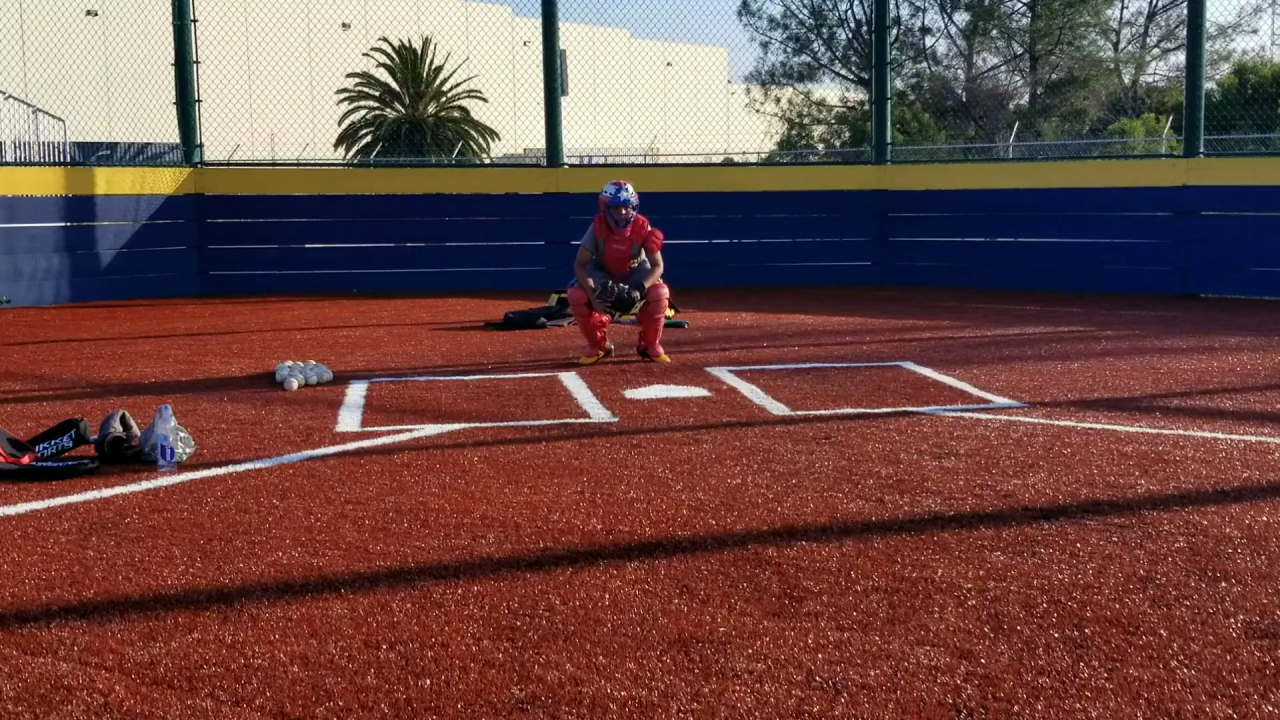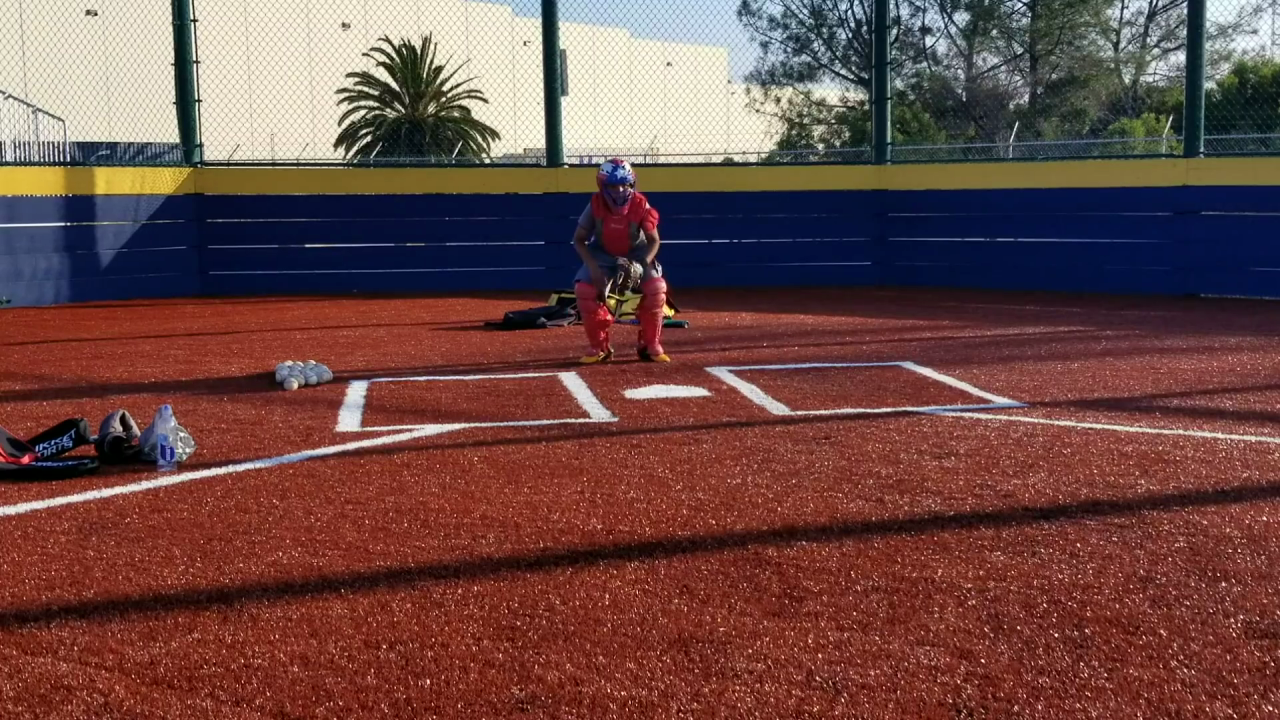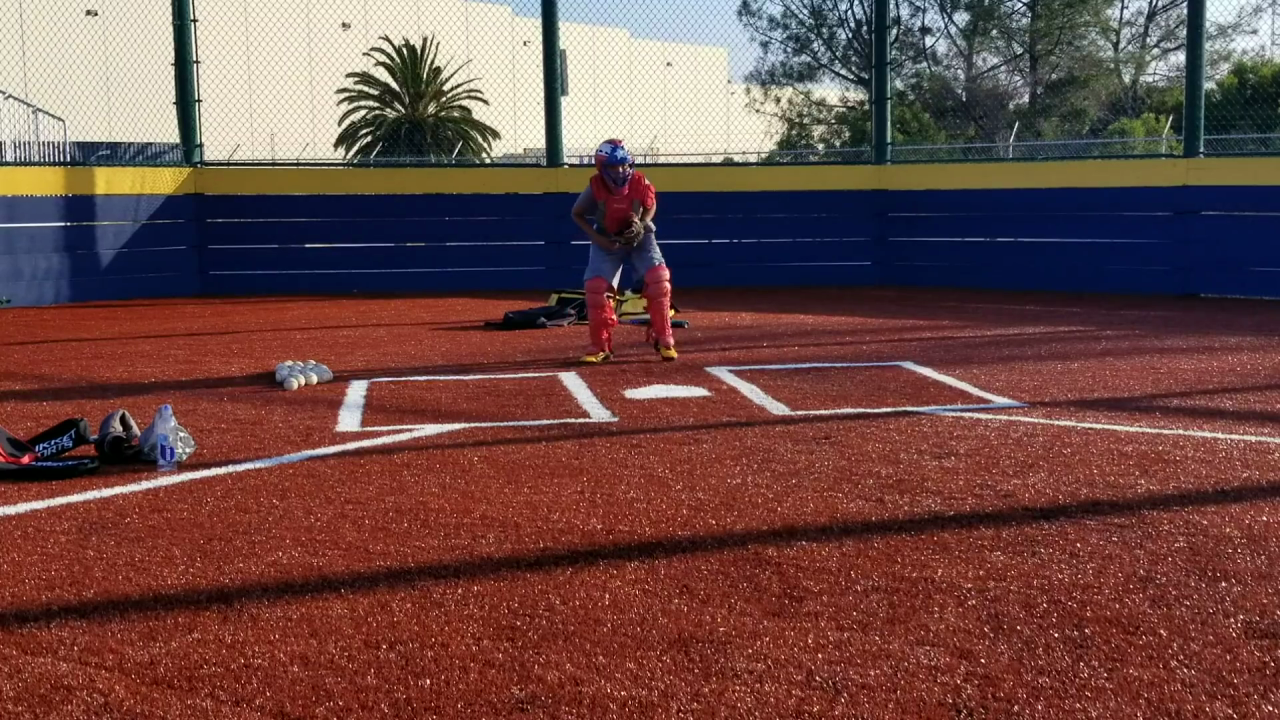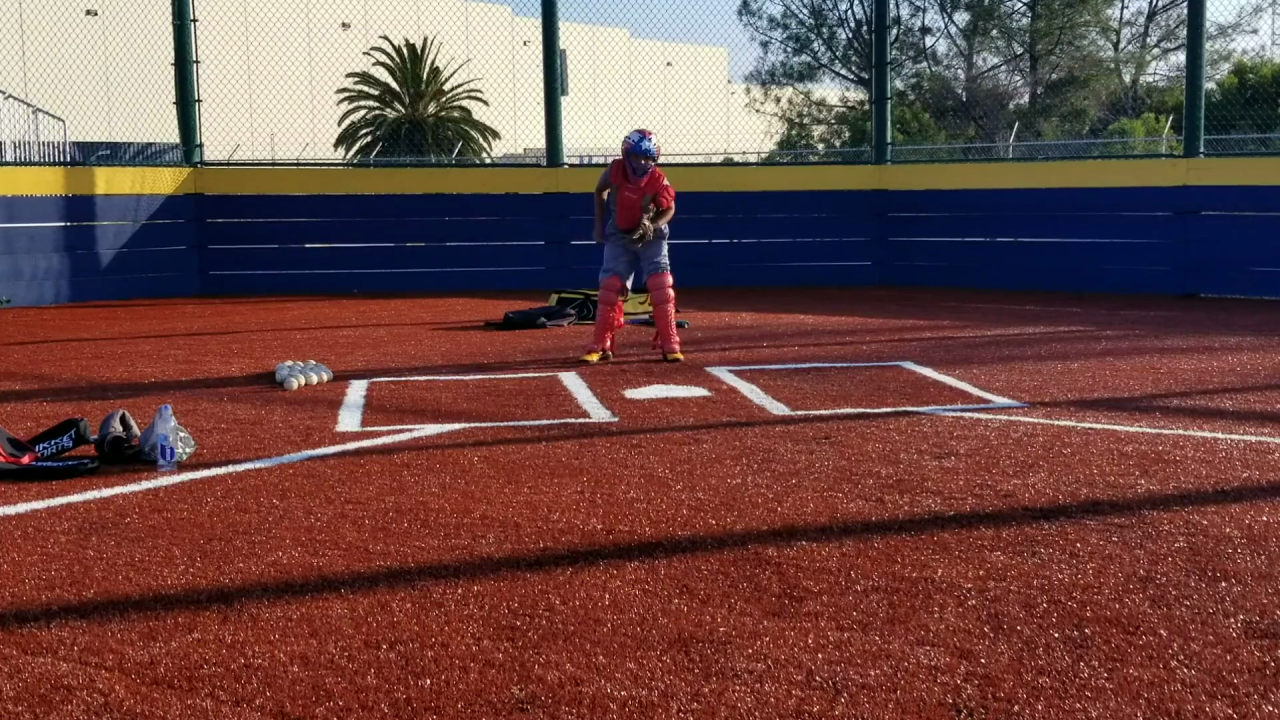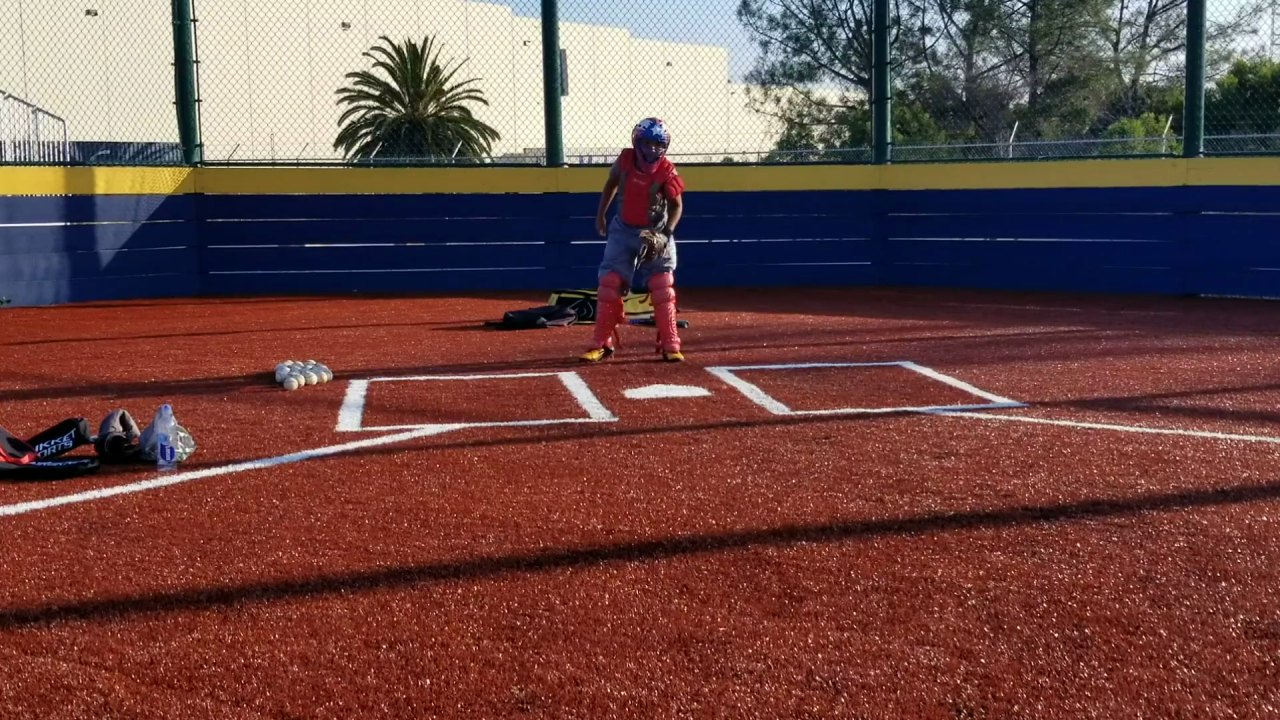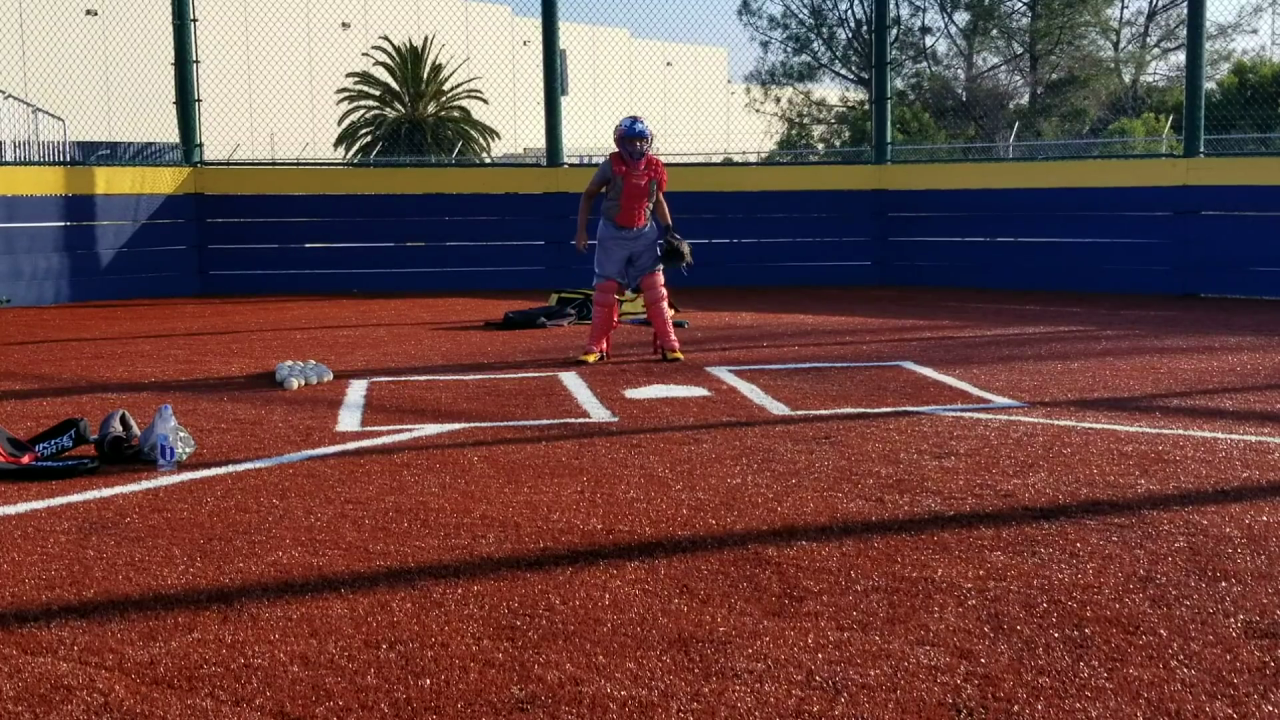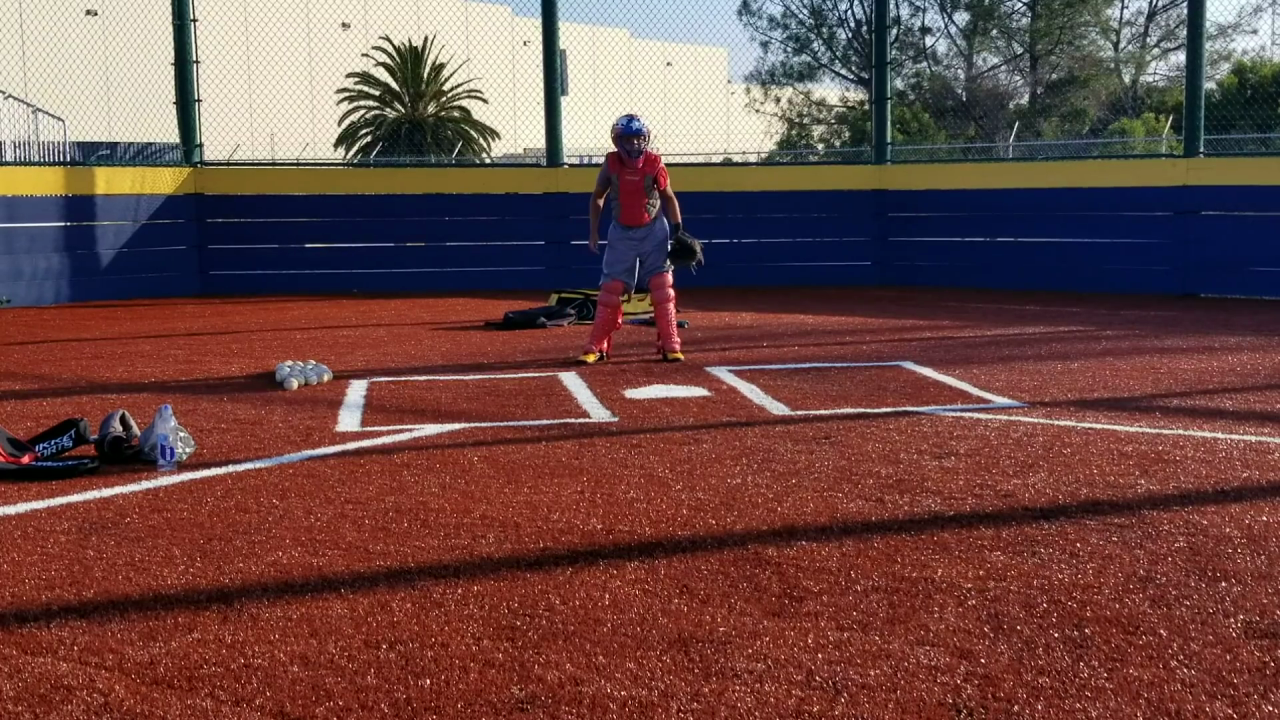
dt=0.3s
person 1, frame 1
left shoulder: (643, 228)
right shoulder: (598, 227)
left elbow: (658, 265)
right elbow: (581, 265)
left wrist: (640, 289)
right wrist: (593, 294)
left hip: (636, 272)
right hip: (603, 272)
left knee: (659, 294)
right knee: (577, 295)
left ankle: (651, 347)
right ankle: (598, 347)
person 1, frame 2
left shoulder: (641, 206)
right shoulder: (595, 206)
left elbow: (654, 240)
right elbow: (579, 239)
left wrist: (641, 266)
right wrist: (592, 267)
left hip: (636, 252)
right hip: (602, 254)
left knee: (656, 288)
right knee: (585, 290)
left ankle: (650, 346)
right ankle: (599, 348)
person 1, frame 3
left shoulder: (640, 184)
right shoulder: (595, 187)
left elbow: (651, 205)
right elbow: (577, 214)
left wrist: (642, 222)
right wrist: (596, 237)
left hip: (638, 236)
right hip: (606, 238)
left knee: (658, 281)
right knee: (596, 288)
left ankle: (664, 341)
right ankle: (599, 348)
person 1, frame 4
left shoulder: (658, 181)
right shoulder: (614, 171)
left elbow: (669, 209)
right elbow: (600, 190)
left wrist: (652, 226)
right wrist: (599, 223)
left hip: (650, 237)
right hip: (618, 235)
left knee: (661, 287)
right knee: (610, 288)
left ankle: (670, 346)
right ankle: (600, 347)
person 1, frame 5
left shoulder: (667, 171)
right shoulder: (624, 161)
left elbow: (676, 206)
right elbow: (611, 185)
left wrist: (666, 234)
right wrist: (601, 215)
left hip: (654, 232)
right hip: (622, 230)
left knee: (662, 287)
right knee: (609, 283)
left ankle: (670, 346)
right ankle: (602, 345)
person 1, frame 6
left shoulder: (655, 168)
right shoulder: (611, 165)
left elbow: (658, 201)
right elbow: (589, 195)
left wrist: (670, 231)
right wrist: (581, 229)
left hip: (644, 233)
right hip: (613, 233)
left knee: (654, 288)
right knee: (605, 289)
left ankle: (668, 345)
right ankle: (596, 348)
person 1, frame 7
left shoulder: (655, 164)
right shoulder: (611, 164)
left elbow: (668, 198)
right elbow: (598, 197)
left wrist: (678, 228)
right wrist: (594, 231)
left hip: (654, 232)
right hip: (622, 233)
left knee: (662, 287)
right knee: (611, 289)
left ankle: (670, 346)
right ankle: (596, 347)
